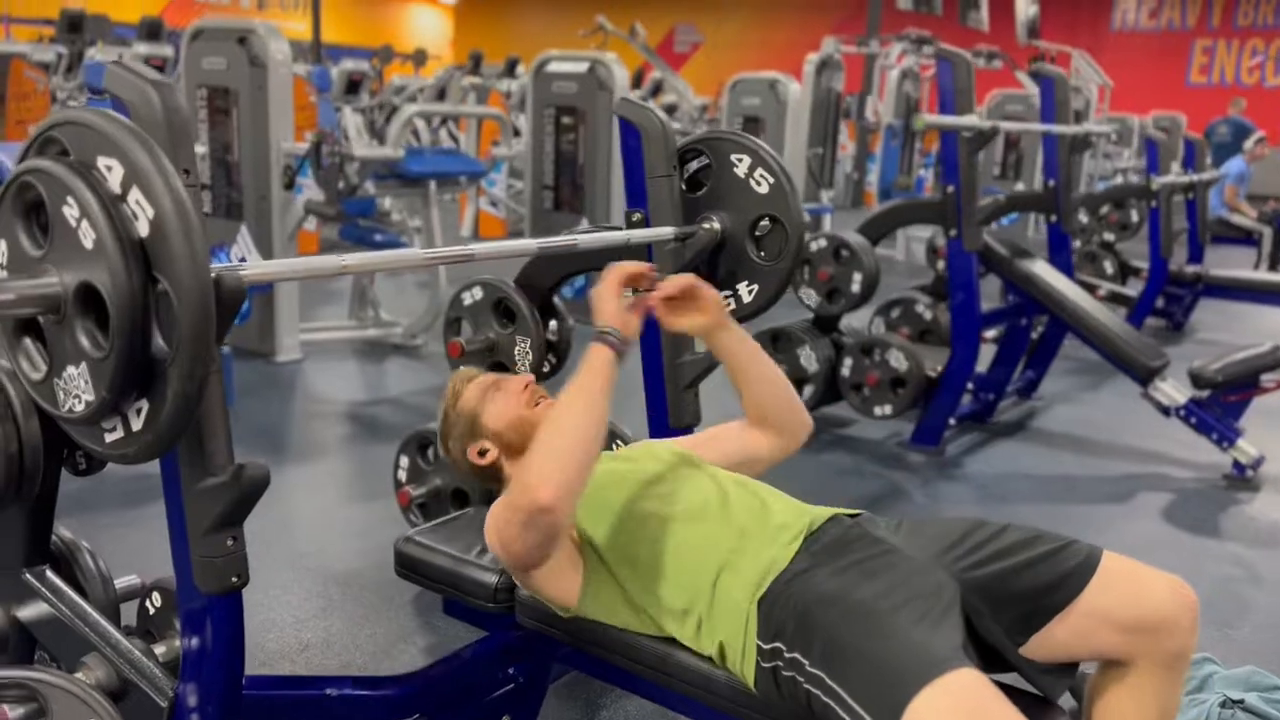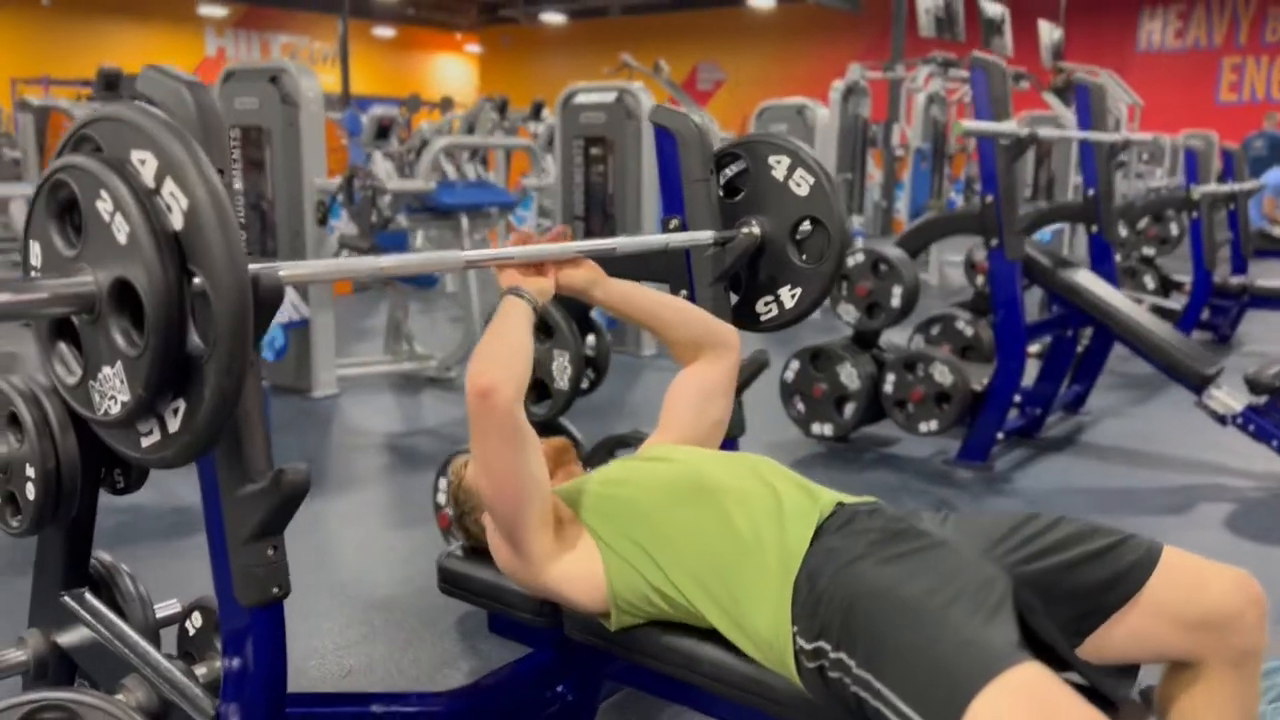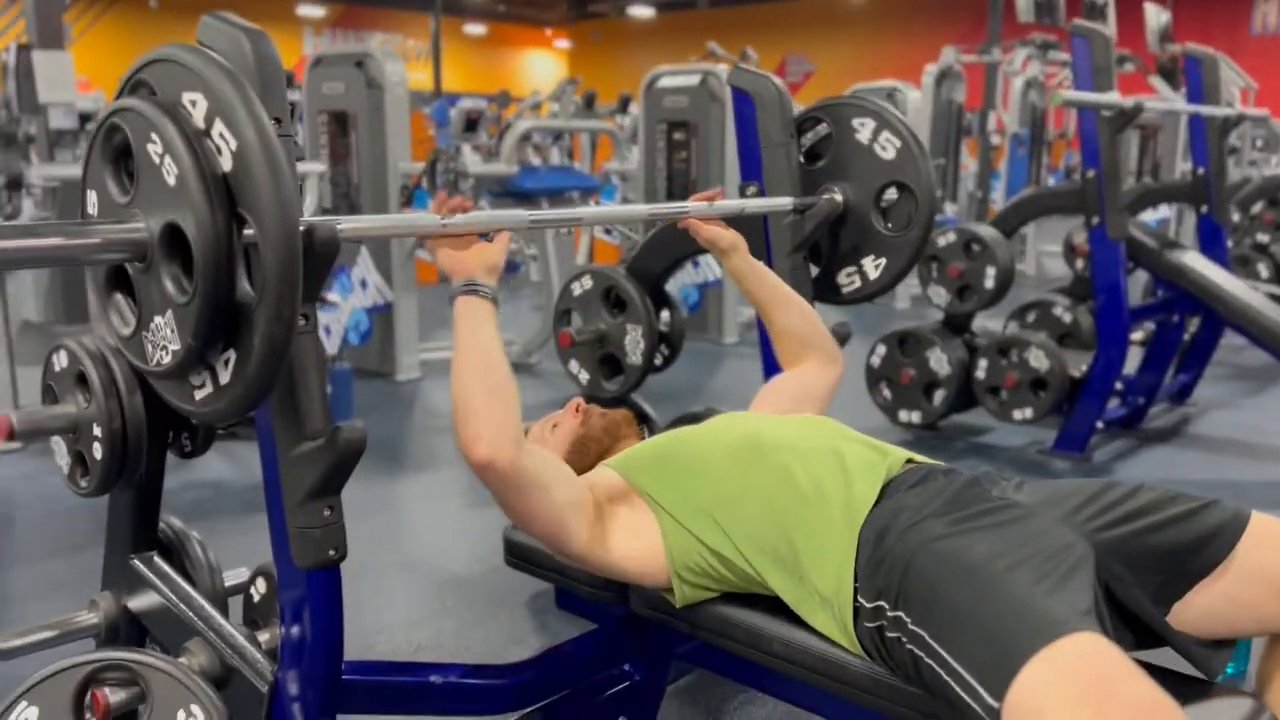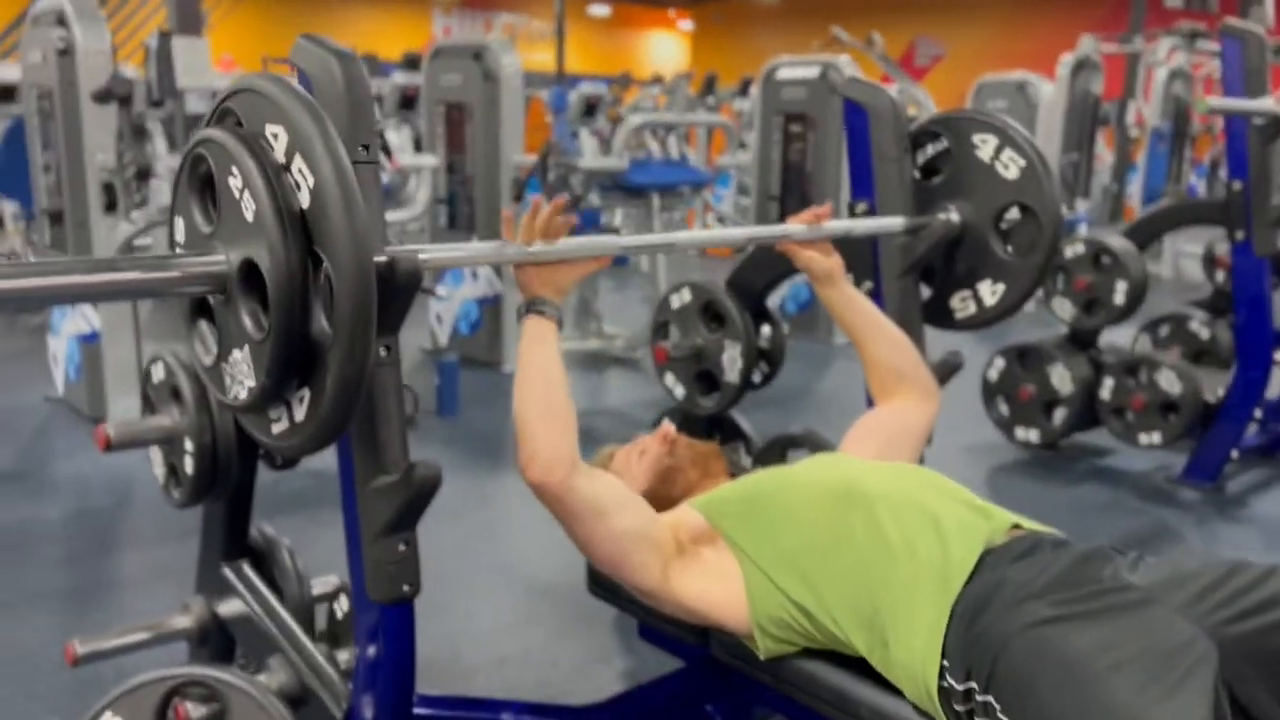
dt=0.5s
person 1, frame 1
left shoulder: (644, 456)
right shoulder: (522, 530)
left elbow: (786, 428)
right elbow: (546, 493)
left wrist: (713, 329)
right wrist: (608, 340)
left hip: (864, 536)
right hip: (790, 601)
left knee: (1165, 614)
person 1, frame 2
left shoulder: (648, 468)
right shoulder: (541, 541)
left elbow: (717, 349)
right elbow: (490, 392)
left wrist: (599, 287)
right wrist: (521, 297)
left hip: (901, 531)
right hip: (829, 587)
left knee: (1232, 610)
person 1, frame 3
left shoulder: (721, 438)
right shoulder: (601, 512)
left elbow: (818, 360)
right elbow: (490, 449)
left wrist: (735, 255)
right wrist: (473, 290)
person 1, frame 4
left shoulder: (815, 478)
right shoulder: (684, 549)
left elbow: (912, 394)
right elbow: (551, 467)
left wrist: (830, 282)
right wrist: (541, 306)
